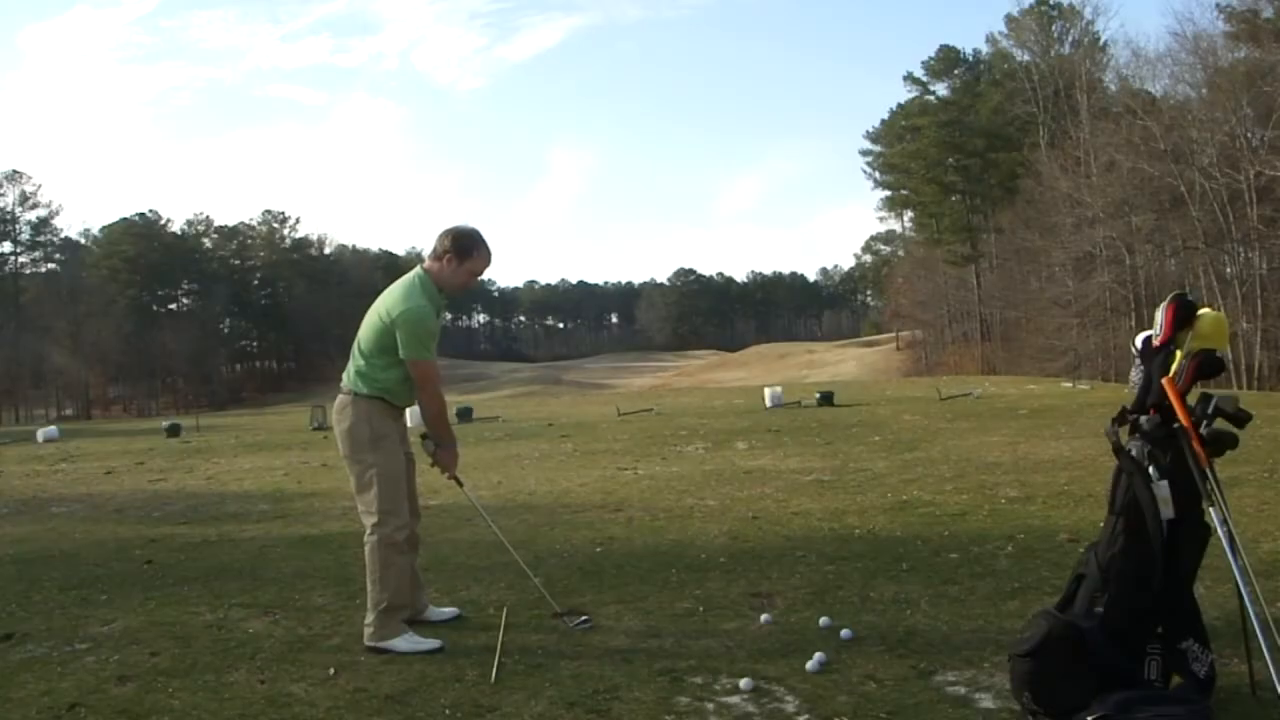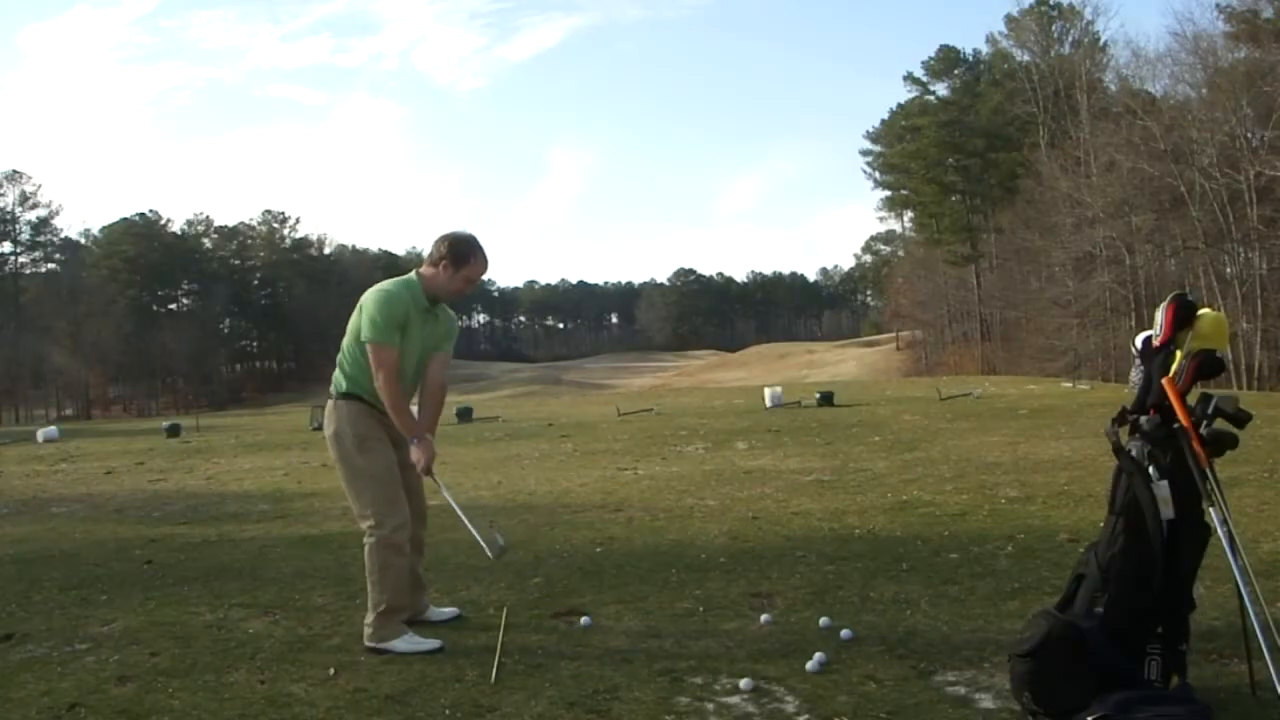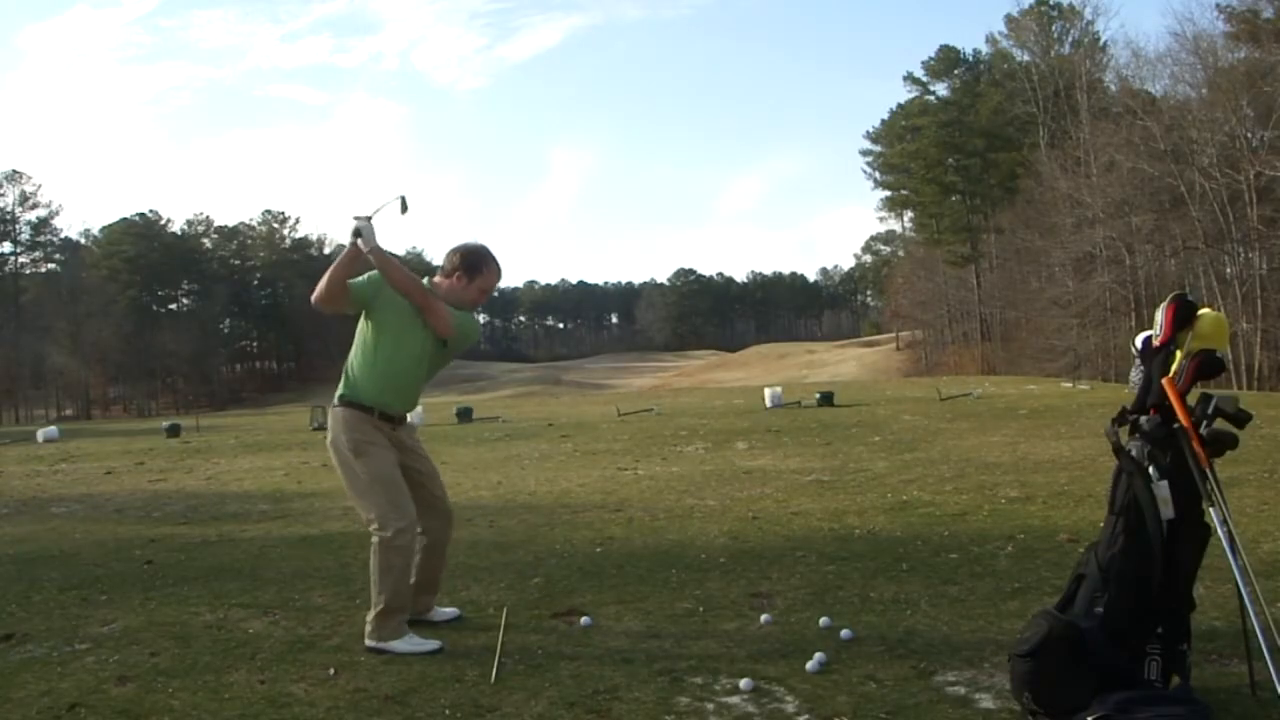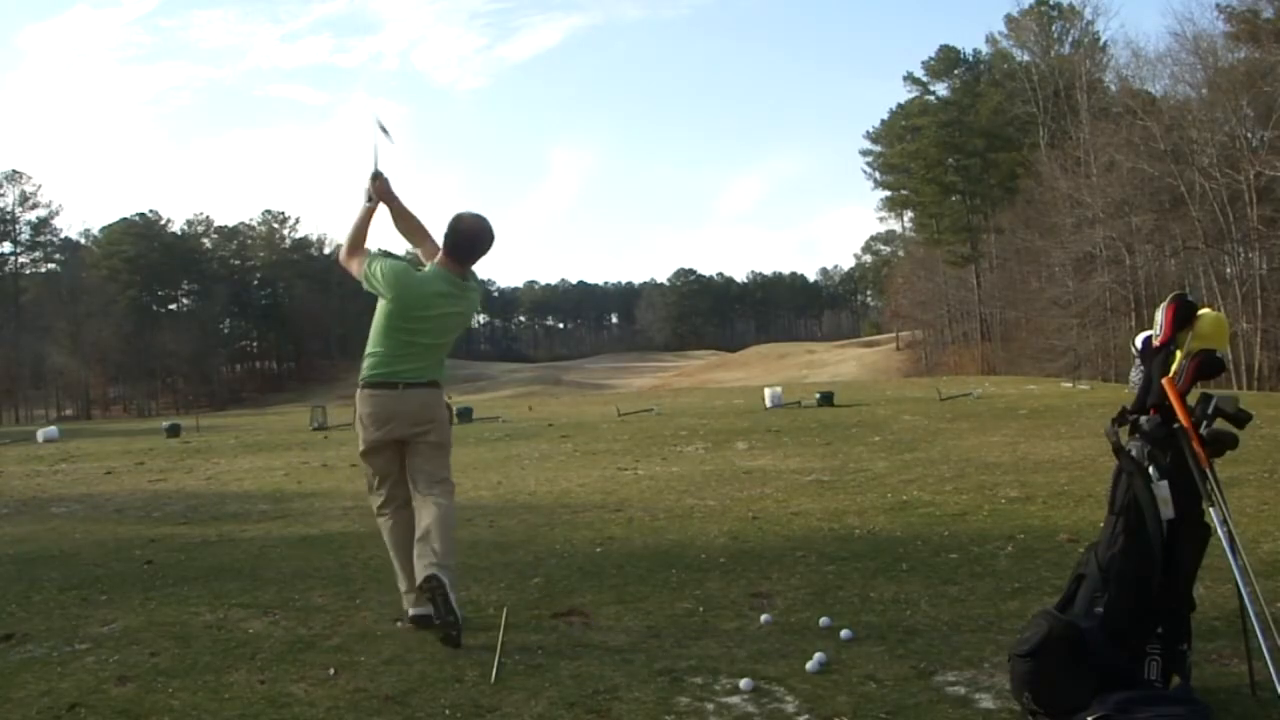
dt=0.5s
person 1, frame 1
left shoulder: (424, 293)
right shoulder: (414, 308)
left elbow: (426, 380)
right elbow: (428, 386)
left wrist: (435, 433)
right wrist: (446, 444)
left hip: (384, 412)
right hip: (366, 414)
left knee: (405, 515)
right knee: (387, 521)
left ankle: (410, 604)
right ankle: (383, 629)
person 1, frame 2
left shoulder: (446, 320)
right shoulder: (386, 299)
left elbow: (434, 382)
right elbow: (385, 377)
left wrist: (425, 437)
right wrist: (417, 438)
left hip: (389, 419)
right hip: (355, 416)
left knee: (411, 516)
right knee: (387, 523)
left ankle: (411, 604)
right ankle: (384, 629)
person 1, frame 3
left shoulder: (465, 327)
right shoulder: (383, 284)
left elbow: (420, 301)
right elbow: (323, 300)
left wrist: (376, 253)
right wrist: (354, 250)
left hip: (396, 426)
right hip: (355, 424)
left knee: (437, 513)
right knee: (395, 522)
left ankle: (418, 602)
right ankle: (385, 629)
person 1, frame 4
left shoulder: (400, 279)
right shoulder: (470, 293)
left elbow: (348, 258)
right elbow: (437, 255)
left wrist: (370, 203)
right wrist: (391, 200)
left hip: (375, 400)
right hip: (426, 402)
left knee: (390, 502)
right knee: (433, 491)
left ankle: (419, 600)
right ankle: (435, 574)
